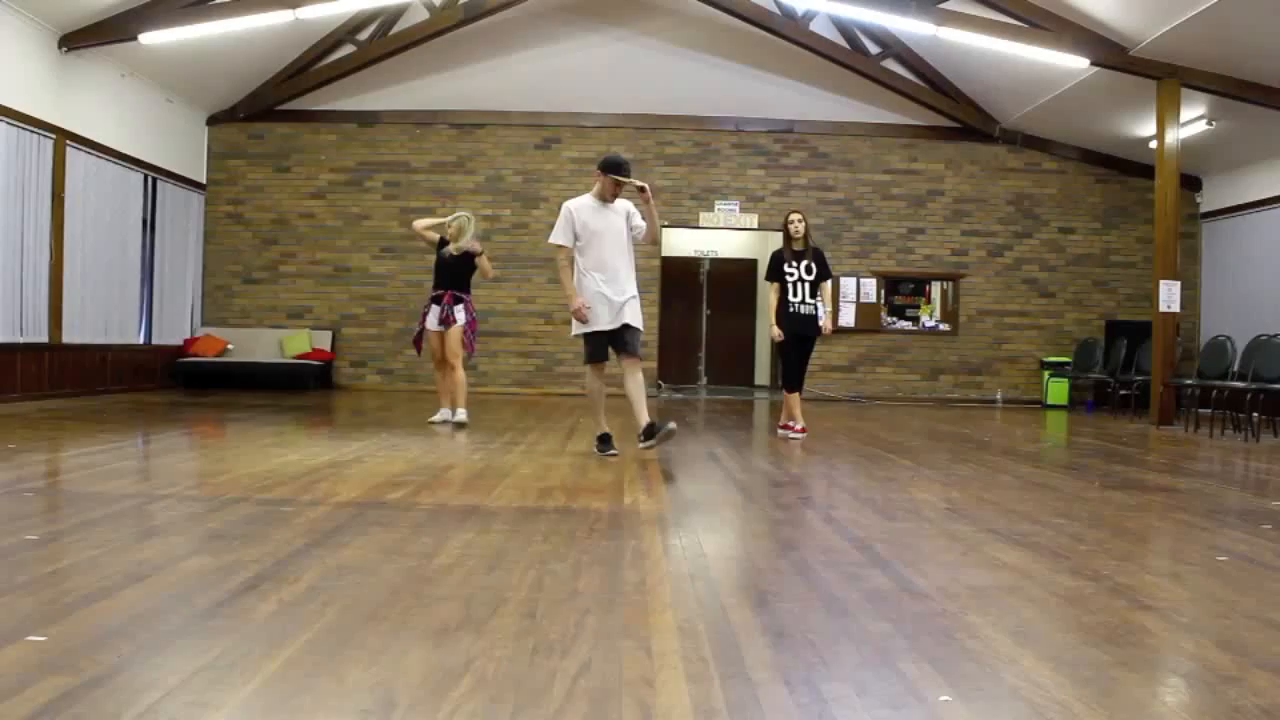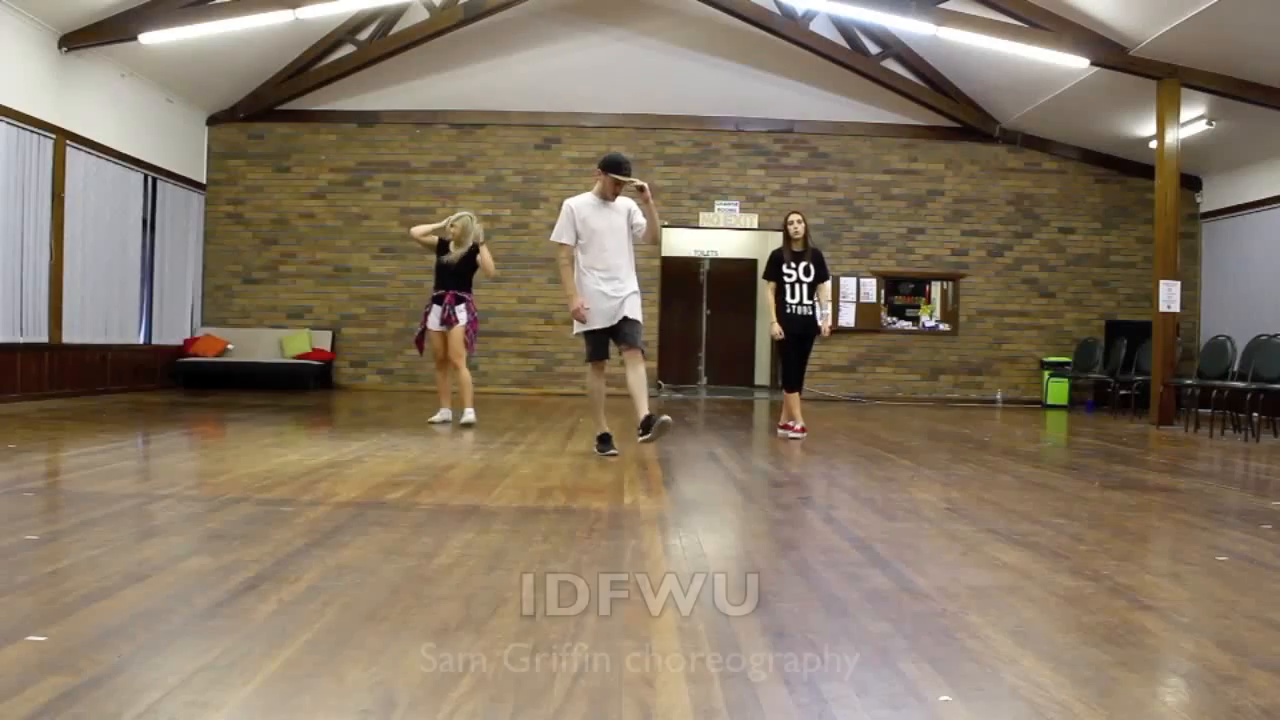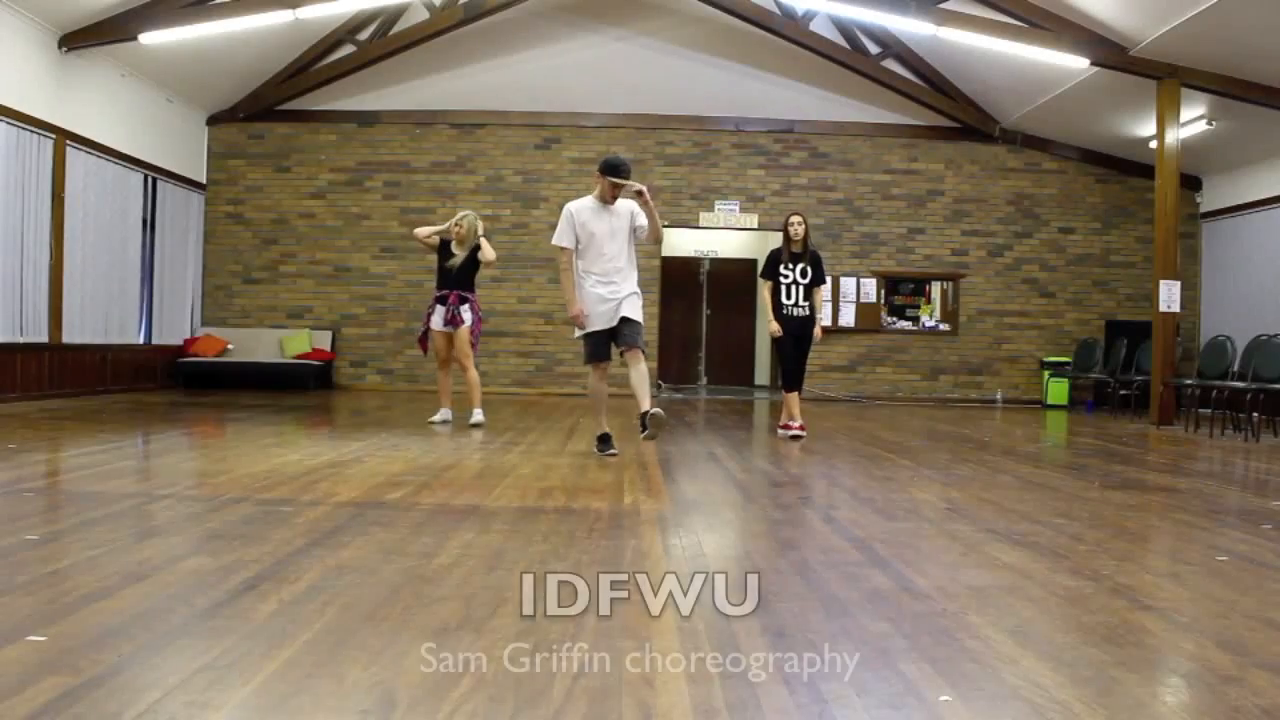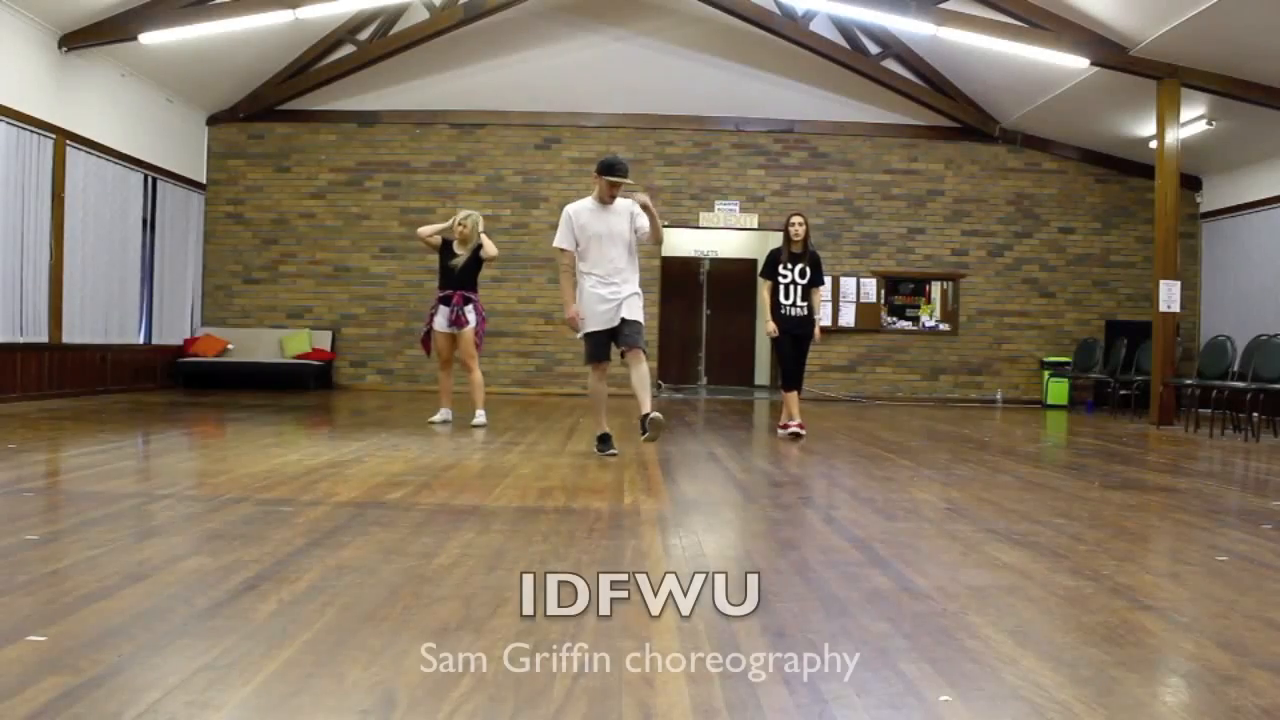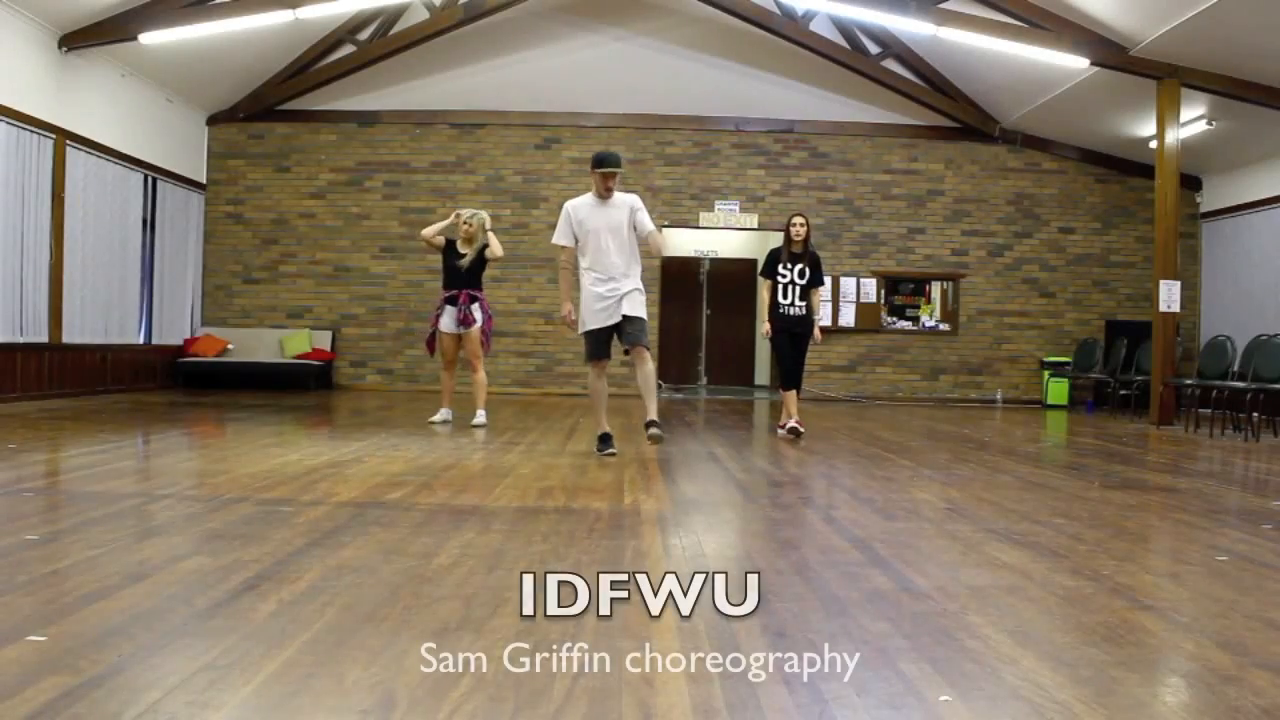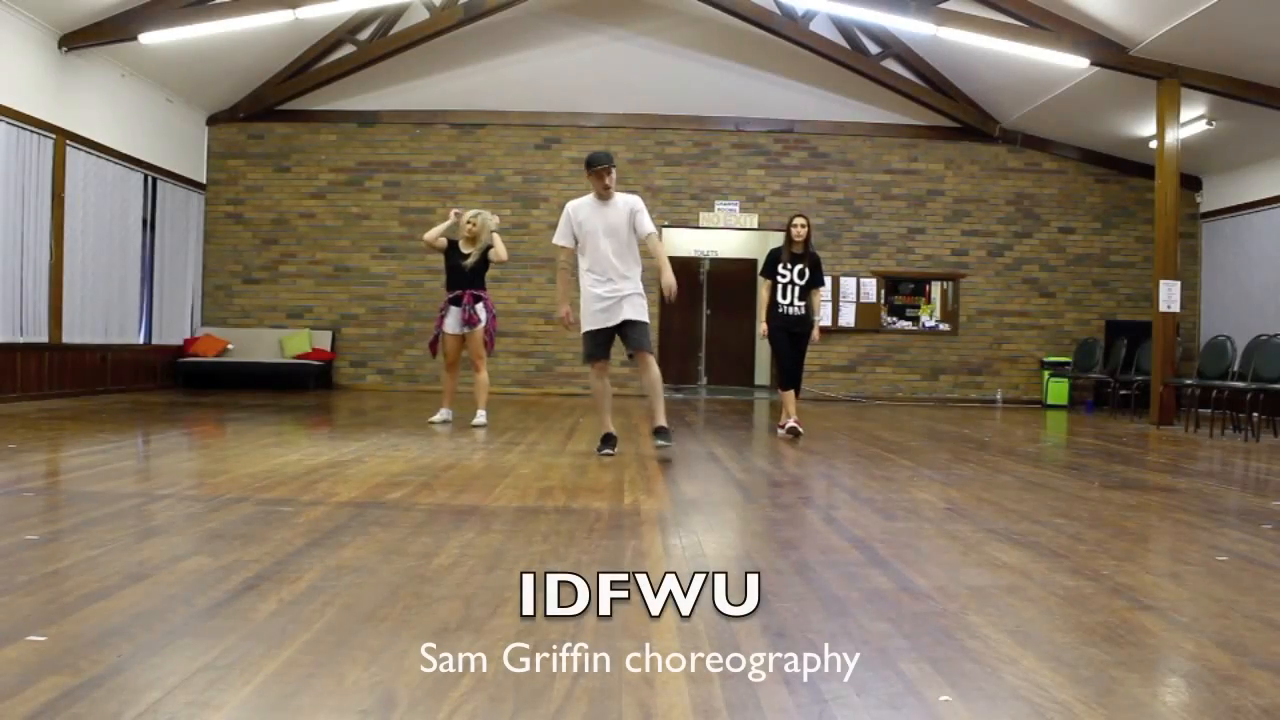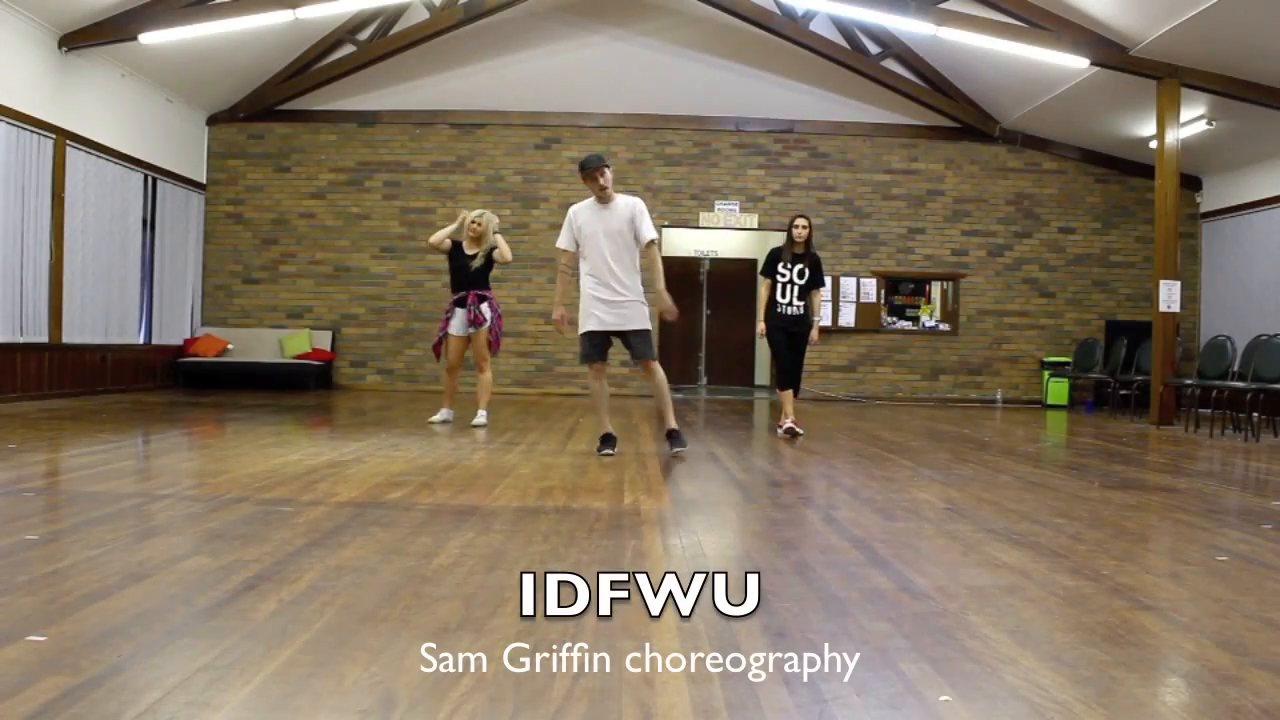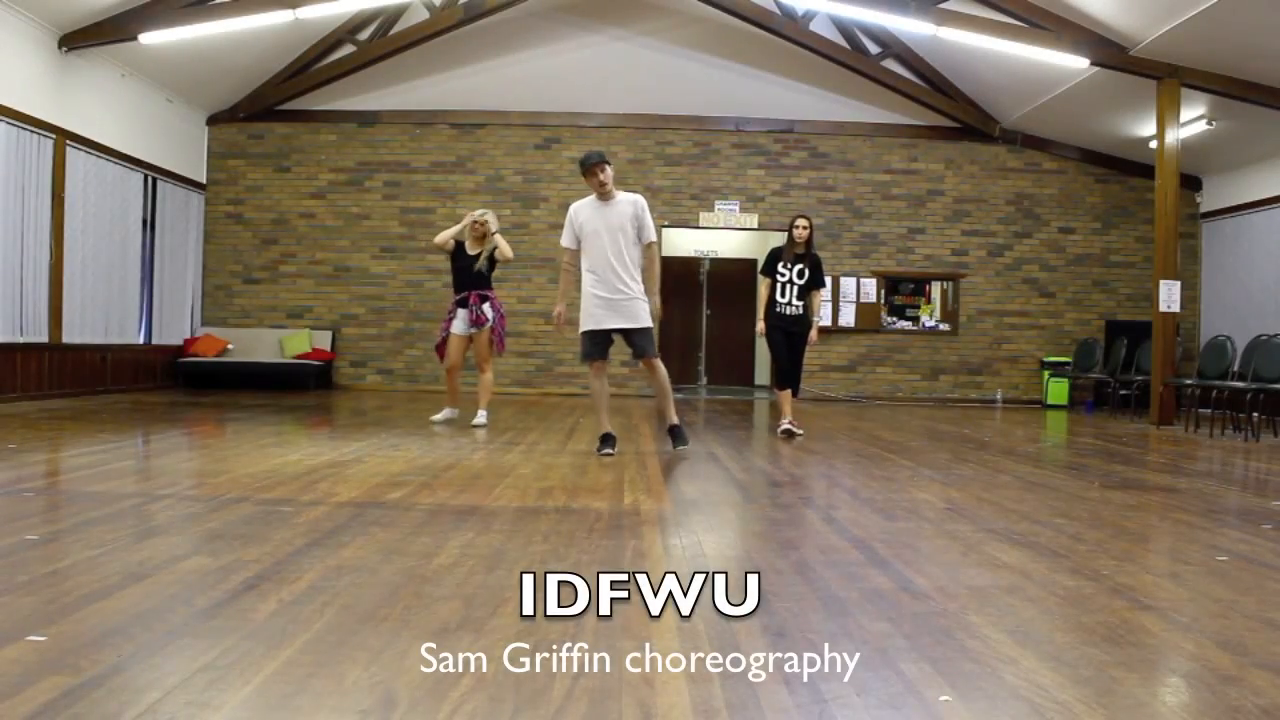
dt=0.1s
person 1, frame 1
left shoulder: (626, 209)
right shoulder: (573, 208)
left elbow: (653, 239)
right elbow: (563, 258)
left wrist: (648, 203)
right wrist: (573, 297)
left hip: (626, 299)
right hip: (593, 302)
left knee: (631, 361)
right knee: (596, 366)
left ankle: (646, 427)
right ankle: (603, 434)
person 1, frame 2
left shoulder: (627, 206)
right shoulder: (574, 206)
left elbow: (653, 238)
right elbow: (564, 256)
left wrist: (647, 202)
right wrist: (573, 296)
left hip: (627, 295)
right hip: (593, 300)
left knee: (633, 354)
right knee: (597, 364)
left ankle: (645, 420)
right ankle: (602, 433)
person 1, frame 3
left shoulder: (629, 208)
right shoulder: (574, 210)
left elbow: (655, 238)
right elbow: (566, 261)
left wrist: (649, 204)
right wrist: (572, 302)
left hip: (626, 297)
right hip: (593, 301)
left knee: (634, 353)
right knee: (599, 366)
left ankle: (646, 415)
right ankle: (603, 434)
person 1, frame 4
left shoulder: (630, 208)
right shoulder: (574, 212)
left elbow: (656, 240)
right elbow: (566, 263)
left wrist: (650, 211)
right wrist: (569, 304)
left hip: (627, 297)
right hip: (593, 302)
left knee: (635, 353)
right knee: (598, 366)
left ankle: (646, 417)
right ankle: (603, 434)
person 1, frame 5
left shoulder: (631, 202)
right shoulder: (573, 209)
left elbow: (650, 235)
right elbow: (565, 259)
left wrist: (661, 243)
right wrist: (565, 301)
left hip: (629, 292)
right hip: (595, 298)
left knee: (640, 351)
right knee: (598, 364)
left ankle: (651, 421)
right ankle: (604, 432)
person 1, frame 6
left shoulder: (632, 203)
right shoulder: (574, 209)
left elbow: (651, 238)
right elbow: (564, 260)
left wrist: (666, 270)
right wrist: (562, 302)
left hip: (629, 295)
right hip: (594, 300)
left knee: (644, 355)
right knee: (598, 365)
left ankle: (660, 425)
right ankle: (608, 433)
person 1, frame 7
left shoulder: (633, 205)
right shoulder: (576, 213)
left elbow: (650, 249)
right elbow: (566, 262)
left wrist: (662, 292)
right wrist: (558, 304)
left hip: (631, 302)
right hip: (594, 306)
left knee: (649, 362)
right knee: (596, 367)
left ankle: (672, 428)
right ankle: (607, 433)
person 1, frame 8
left shoulder: (635, 202)
right shoulder: (577, 211)
left elbow: (650, 250)
right elbow: (569, 260)
left wrist: (653, 295)
right wrist: (560, 301)
left hip: (631, 299)
right hip: (595, 303)
left knee: (651, 359)
right knee: (596, 366)
left ankle: (673, 423)
right ankle: (606, 433)
person 2, frame 1
left shoulder: (816, 254)
right shoulder: (779, 256)
left elbow: (824, 287)
right elbow: (774, 292)
left wrist: (828, 315)
right wrist: (773, 323)
left hip: (809, 323)
right hip: (787, 322)
left knee: (799, 372)
right knee: (790, 371)
left ankle: (785, 421)
right ankle: (799, 423)
person 2, frame 2
left shoulder: (815, 255)
right shoulder: (778, 256)
left elbow: (822, 288)
right elbow: (771, 291)
left wrist: (826, 317)
right wrist: (773, 321)
left hip: (807, 323)
right hip: (786, 322)
left knee: (798, 372)
right knee: (789, 371)
left ankle: (785, 421)
right ankle: (798, 423)
person 2, frame 3
left shoulder: (813, 257)
right shoulder: (776, 256)
left elbow: (817, 291)
right elbow: (767, 290)
left wrist: (818, 322)
right wrist: (771, 319)
left hip: (805, 324)
right hip: (783, 323)
left knee: (798, 372)
right knee: (788, 371)
left ankle: (785, 421)
right ankle: (797, 422)
person 2, frame 4
left shoulder: (812, 257)
right shoulder: (776, 255)
left elbow: (815, 292)
right elbow: (766, 290)
left wrist: (817, 323)
right wrist: (769, 319)
left hip: (803, 324)
right hip: (781, 323)
left knee: (797, 372)
right knee: (787, 371)
left ankle: (784, 421)
right ankle: (796, 421)
person 2, frame 5
left shoulder: (812, 258)
right shoulder: (775, 255)
left elbow: (815, 292)
right elbow: (766, 289)
left wrist: (816, 323)
right wrist: (765, 320)
left hip: (802, 324)
right hip: (779, 322)
left knee: (797, 371)
right knee: (786, 370)
left ankle: (784, 421)
right ankle: (794, 418)
person 2, frame 6
left shoulder: (813, 259)
right shoulder: (775, 255)
left elbow: (815, 293)
right elbow: (766, 289)
left wrist: (816, 324)
right wrist: (763, 320)
left hip: (801, 324)
right hip: (778, 322)
left knee: (796, 371)
right knee: (785, 370)
left ankle: (784, 421)
right ankle: (793, 418)
person 2, frame 7
left shoulder: (813, 259)
right shoulder: (776, 254)
left elbow: (815, 293)
right elbow: (765, 288)
left wrist: (816, 325)
right wrist: (761, 319)
left hip: (800, 323)
right hip: (776, 322)
left knee: (795, 371)
right knee: (783, 369)
left ankle: (784, 420)
right ankle: (789, 419)
person 2, frame 8
left shoulder: (813, 260)
right shoulder: (776, 254)
left elbow: (815, 294)
right elbow: (765, 287)
left wrist: (815, 325)
right wrist: (760, 318)
left hip: (799, 323)
right hip: (775, 321)
left knee: (794, 371)
right knee: (782, 369)
left ankle: (784, 420)
right ankle: (788, 419)
person 3, frame 1
left shoulder: (471, 251)
right shoulder: (441, 245)
left elbow: (488, 275)
right elbow: (417, 226)
left wrist: (480, 251)
right wrist: (444, 220)
left hip: (458, 308)
right hip: (436, 307)
left knee: (454, 361)
right knee: (439, 362)
left ankle: (460, 410)
right ankle: (445, 410)
person 3, frame 2
left shoulder: (473, 251)
right shoulder: (441, 245)
left elbow: (490, 272)
right elbow: (414, 233)
left wrist: (482, 243)
right wrist: (442, 224)
left hip: (460, 308)
right hip: (437, 307)
left knee: (457, 361)
right knee: (440, 362)
left ankle: (469, 410)
right ankle: (445, 410)
person 3, frame 3
left shoulder: (475, 250)
right shoulder: (443, 245)
left elbow: (491, 259)
right elbow: (417, 234)
left wrist: (481, 236)
right wrist: (444, 227)
left hip: (464, 308)
right hip: (440, 307)
left knee: (465, 361)
right knee: (442, 362)
left ankle: (478, 411)
right ankle: (445, 410)
person 3, frame 4
left shoulder: (478, 250)
right shoulder: (445, 245)
left elbow: (493, 253)
right elbow: (421, 233)
left wrist: (482, 233)
right wrist: (447, 224)
left hip: (467, 308)
right hip: (443, 307)
left knee: (470, 362)
right knee: (444, 362)
left ankle: (480, 412)
right ankle: (445, 410)
person 3, frame 5
left shoulder: (482, 250)
right shoulder: (448, 245)
left elbow: (498, 254)
right elbow: (425, 235)
left wrist: (489, 230)
right wrist: (449, 221)
left hip: (473, 308)
right hip: (449, 307)
left knee: (475, 362)
right knee: (448, 363)
left ankle: (481, 413)
right ankle: (446, 411)
person 3, frame 6
left shoulder: (486, 250)
right shoulder: (450, 246)
left elbow: (503, 258)
right elbow: (427, 239)
left wrist: (494, 231)
right wrist: (450, 222)
left hip: (477, 308)
right hip: (453, 308)
left knee: (478, 363)
right knee: (450, 364)
left ankle: (481, 413)
right ankle: (446, 411)
person 3, frame 7
left shoulder: (489, 251)
right shoulder: (454, 246)
left elbow: (508, 258)
right elbow: (432, 242)
left wrist: (496, 232)
right wrist: (456, 224)
left hip: (483, 308)
right hip: (458, 309)
left knee: (482, 364)
right knee: (451, 365)
left ankle: (482, 413)
right ankle: (446, 411)
person 3, frame 8
left shoulder: (491, 251)
right shoulder: (457, 246)
left elbow: (509, 256)
right elbow: (437, 242)
left wrist: (495, 231)
right wrist: (462, 225)
left hip: (484, 308)
right hip: (460, 309)
left knee: (483, 364)
right knee: (451, 365)
left ankle: (482, 413)
right ankle: (451, 409)
